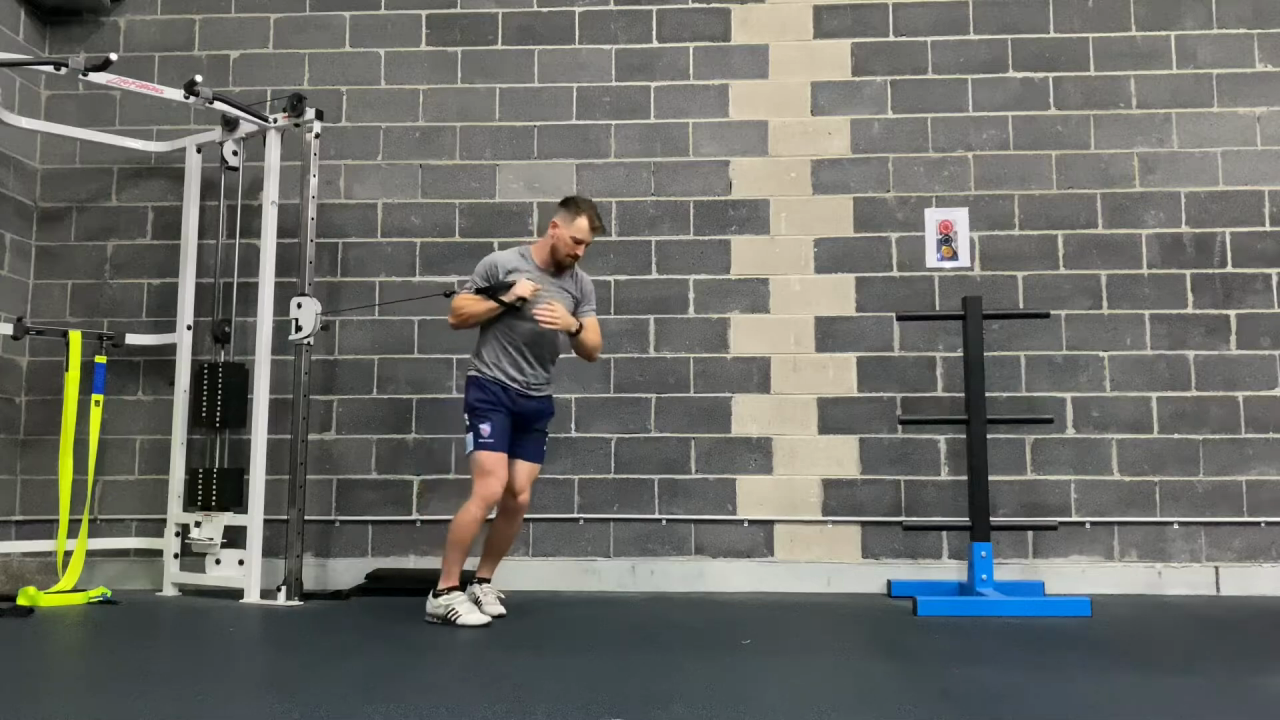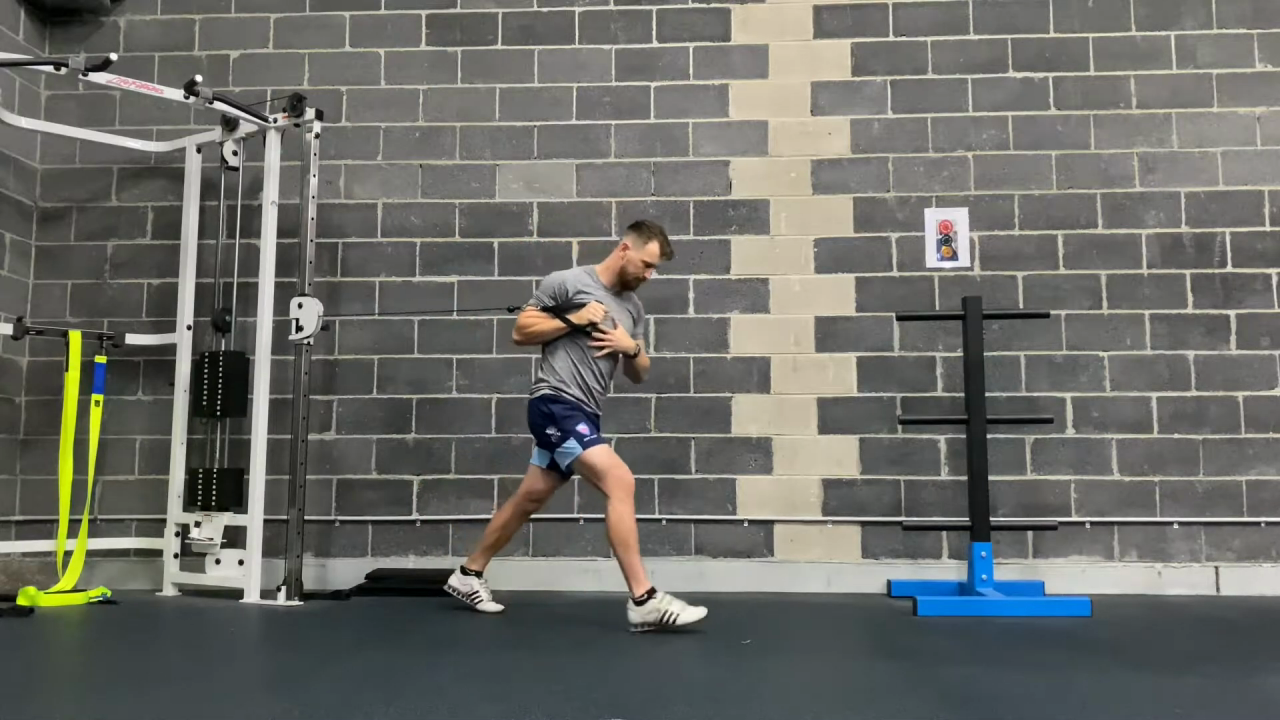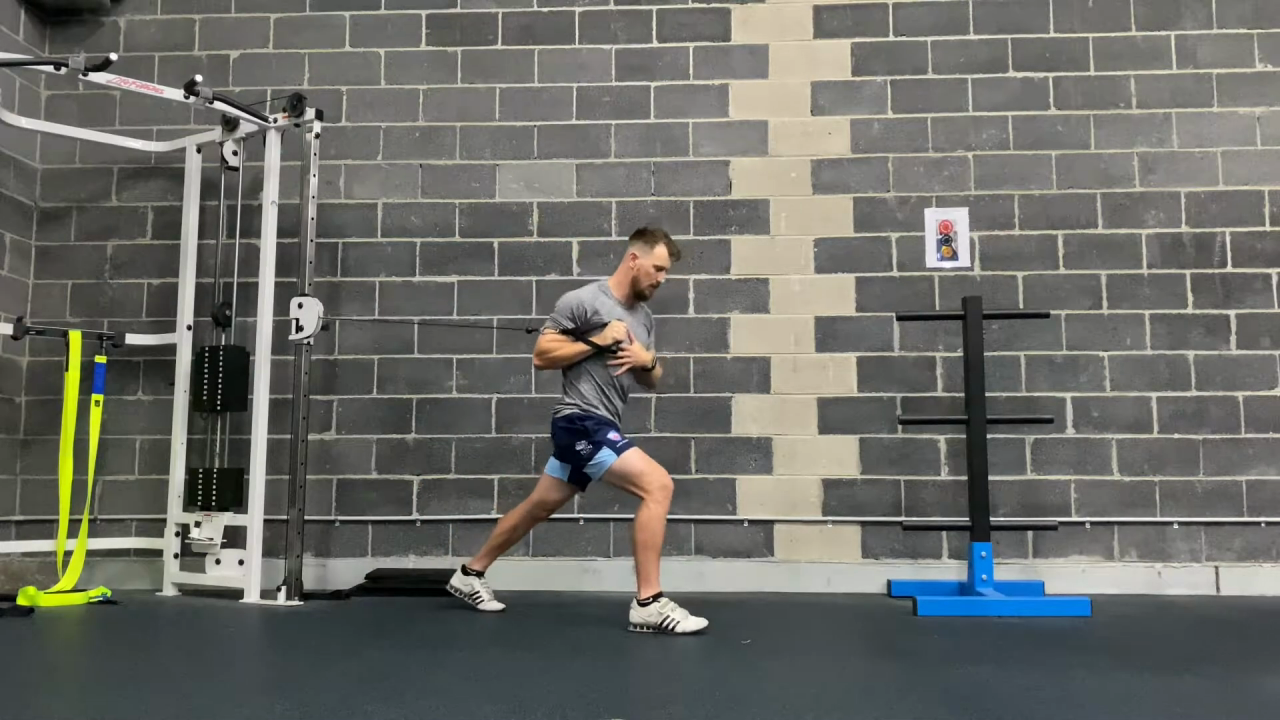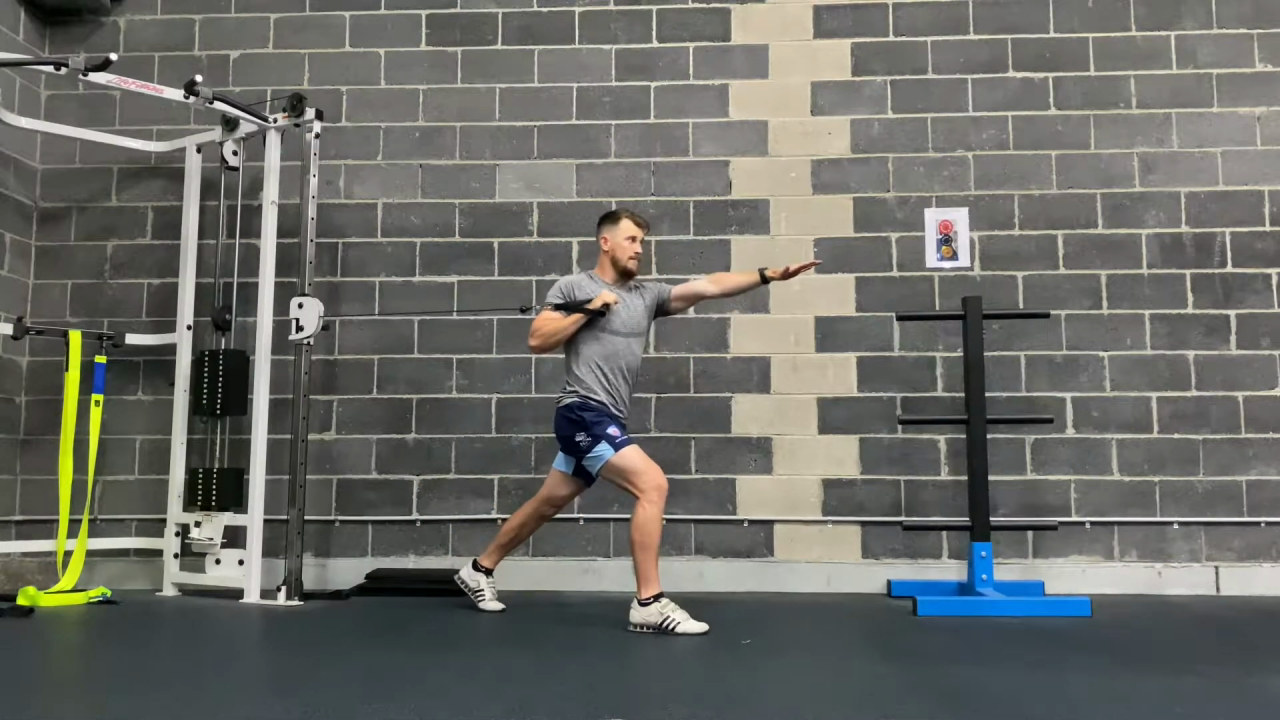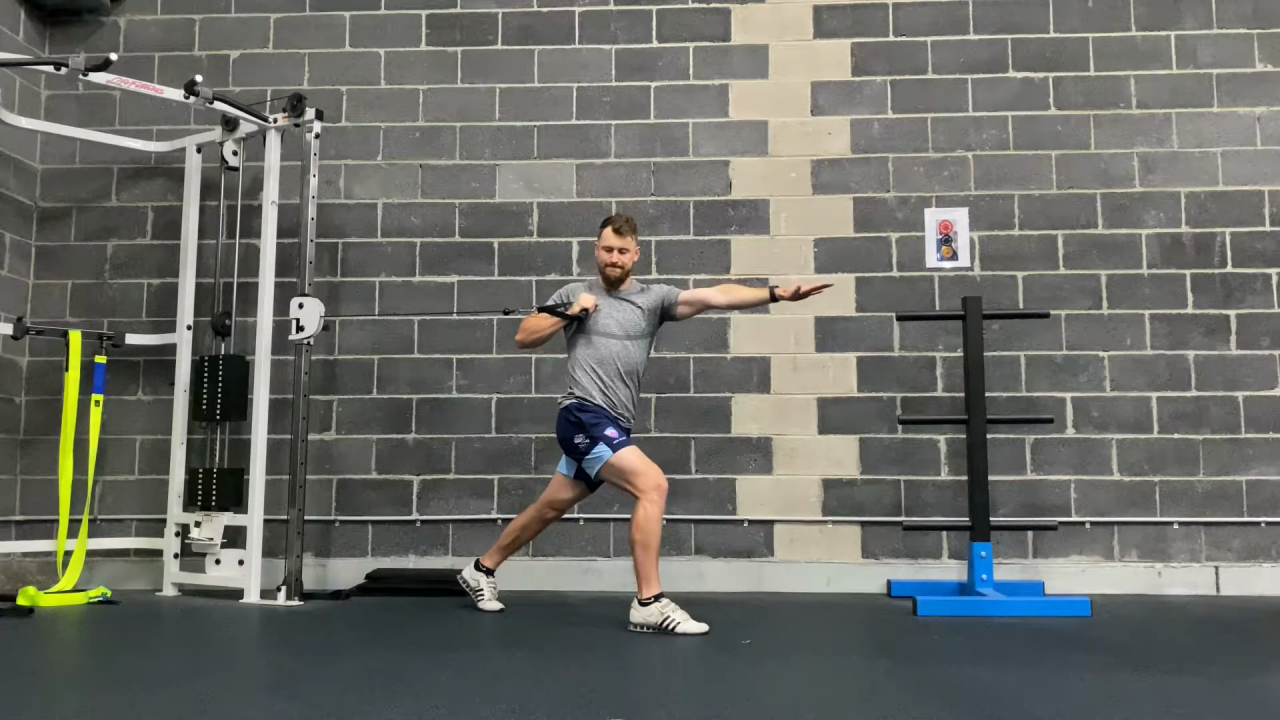
dt=1s
person 1, frame 1
left shoulder: (580, 284)
right shoulder: (500, 264)
left elbow: (593, 351)
right elbow: (456, 315)
left wrist: (572, 326)
right wrist: (506, 299)
left hip: (536, 400)
right hip: (490, 390)
left knee: (518, 499)
right knee: (489, 491)
left ankle: (482, 583)
right ankle: (446, 594)
person 1, frame 2
left shoulder: (632, 306)
right shoulder: (566, 282)
left elbow: (639, 374)
right elbow: (521, 331)
left wrist: (631, 348)
right wrist: (575, 319)
left hip: (582, 412)
right hip: (556, 404)
left knee: (528, 499)
right knee: (621, 484)
left ankle: (469, 574)
right ankle: (643, 600)
person 1, frame 3
left shoulder: (643, 315)
right shoulder: (582, 300)
left elbow: (652, 382)
right elbow: (541, 356)
left wrist: (648, 361)
right wrist: (598, 341)
left hip: (598, 426)
right hip: (581, 421)
left knee: (539, 506)
right knee: (658, 486)
left ankle: (471, 573)
right ankle: (649, 604)
person 1, frame 4
left shoulder: (647, 295)
right shoulder: (572, 286)
left elbow: (710, 286)
right elbow: (538, 339)
left wrist: (770, 274)
right wrist: (589, 309)
left hip: (604, 421)
right hip: (584, 414)
left knee: (547, 504)
right knee: (653, 484)
left ankle: (479, 570)
right ankle: (649, 604)
person 1, frame 5
left shoulder: (654, 297)
right shoulder: (573, 293)
left elbow: (716, 296)
right elbow: (524, 337)
left wrist: (778, 293)
right wrist: (570, 313)
left hip: (613, 426)
right hip: (585, 417)
left knee: (550, 507)
right knee: (652, 485)
left ankle: (482, 569)
right ankle: (649, 603)
